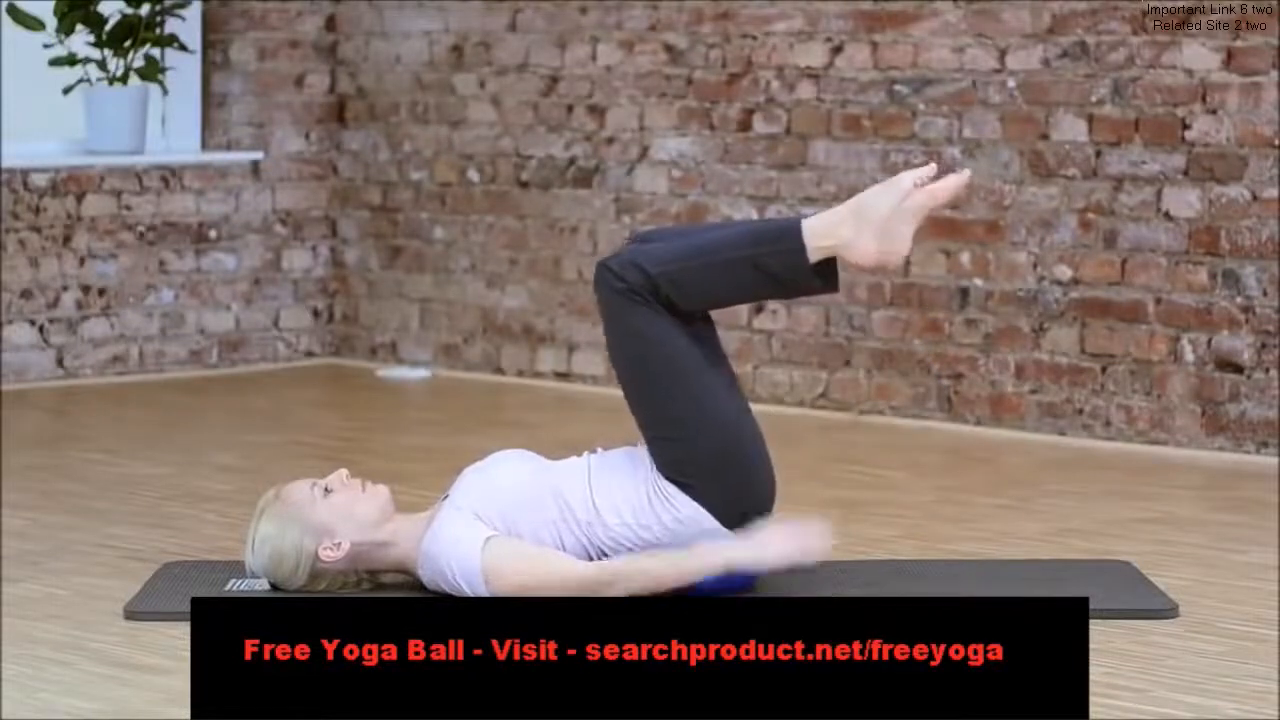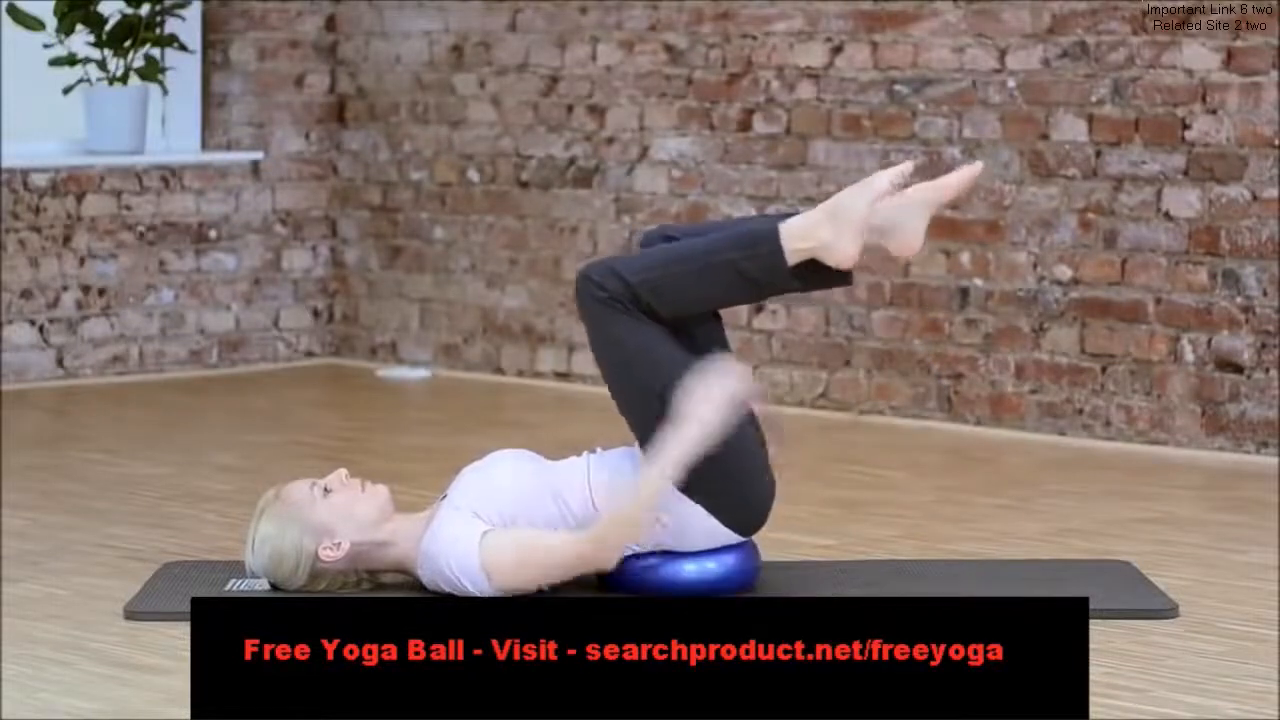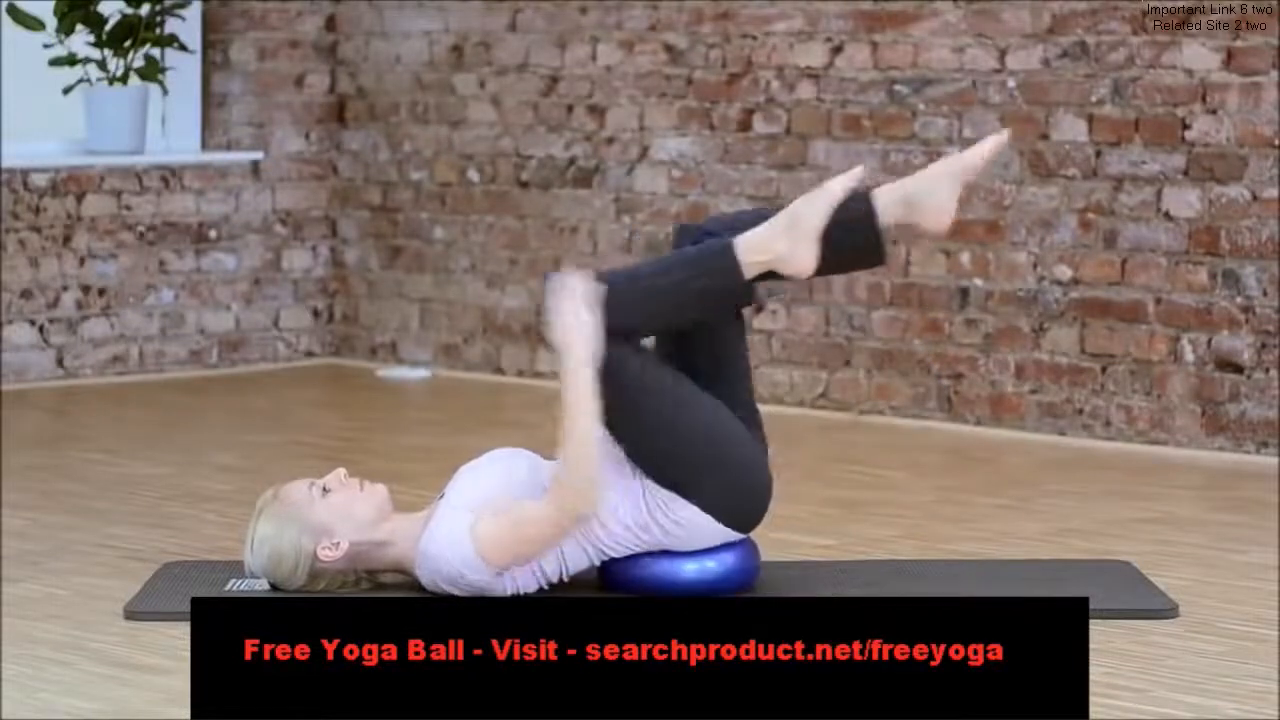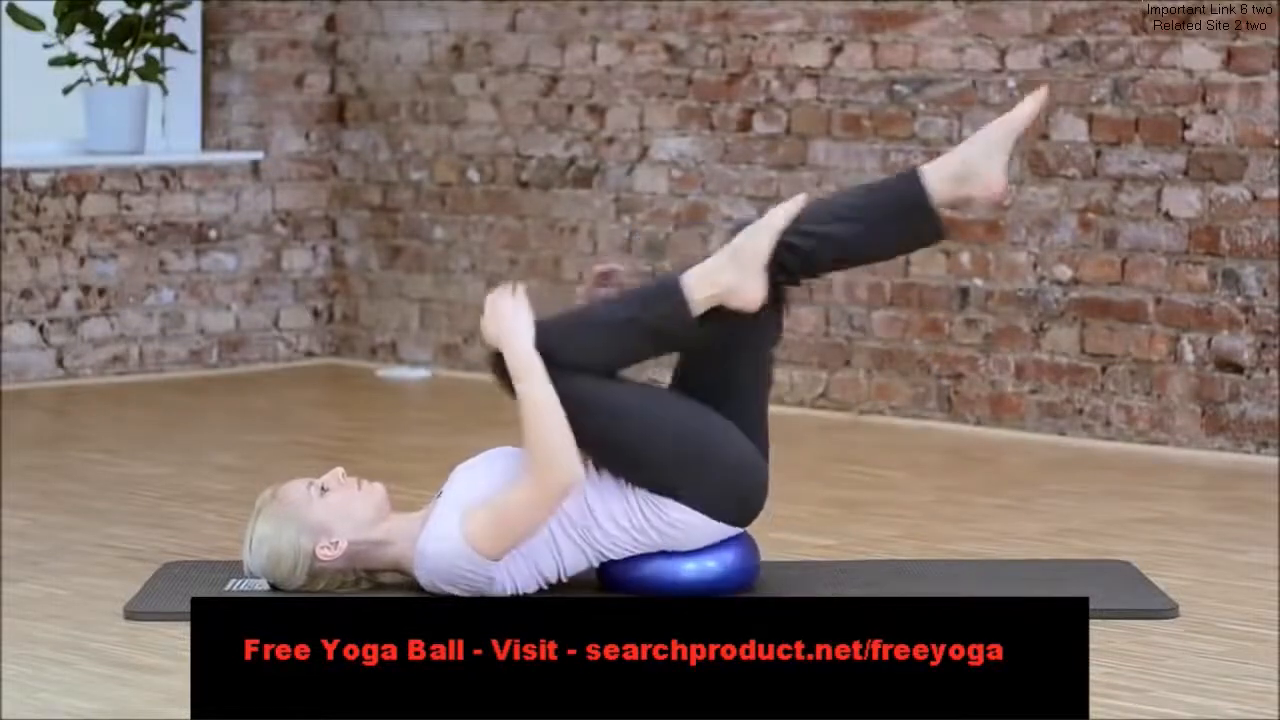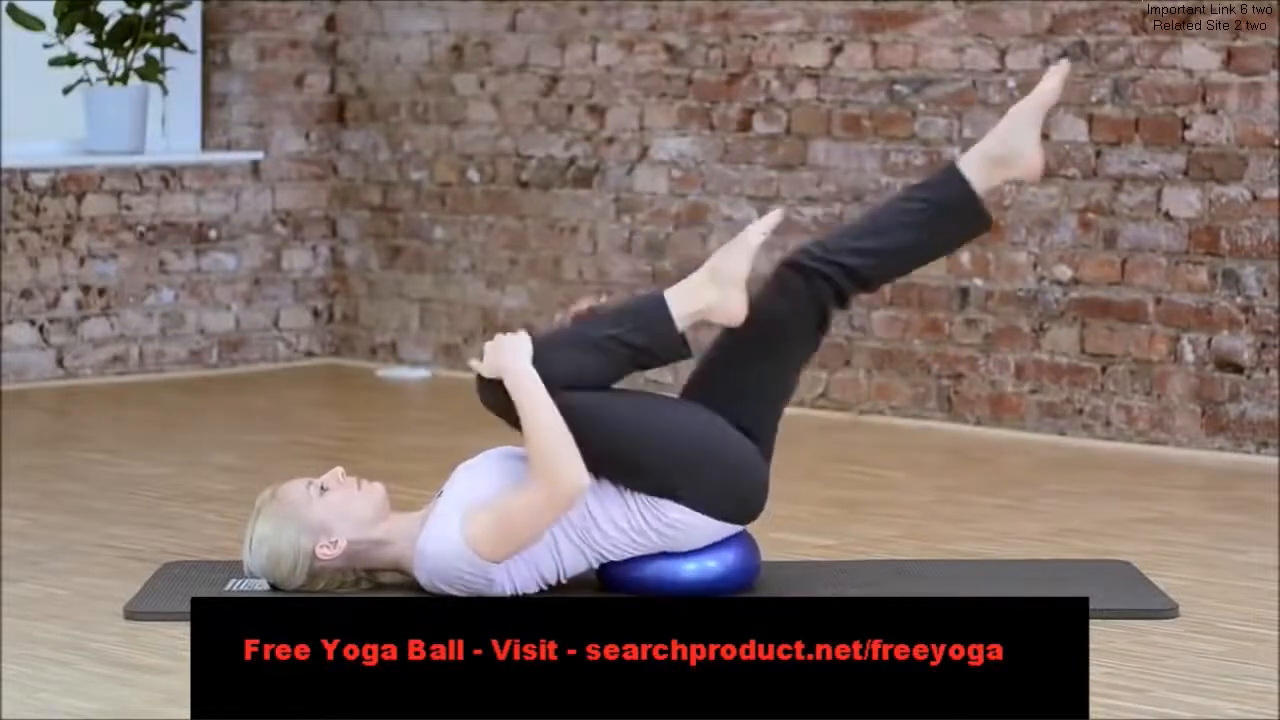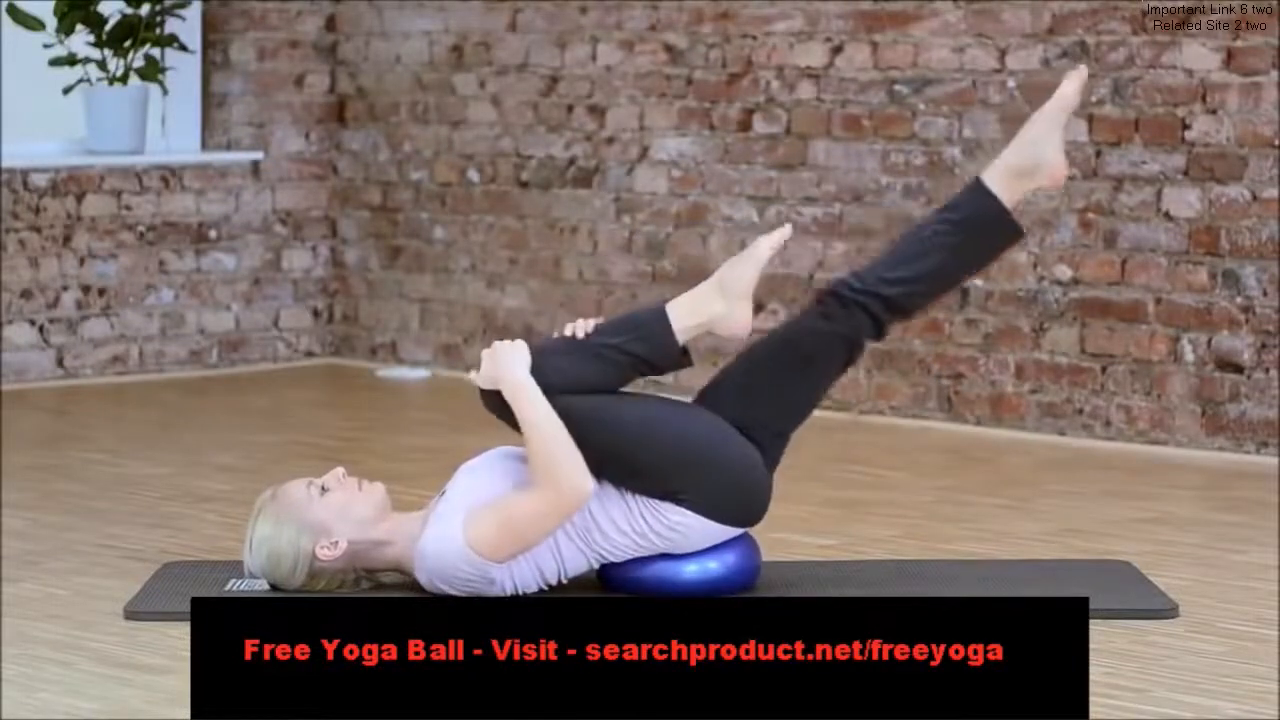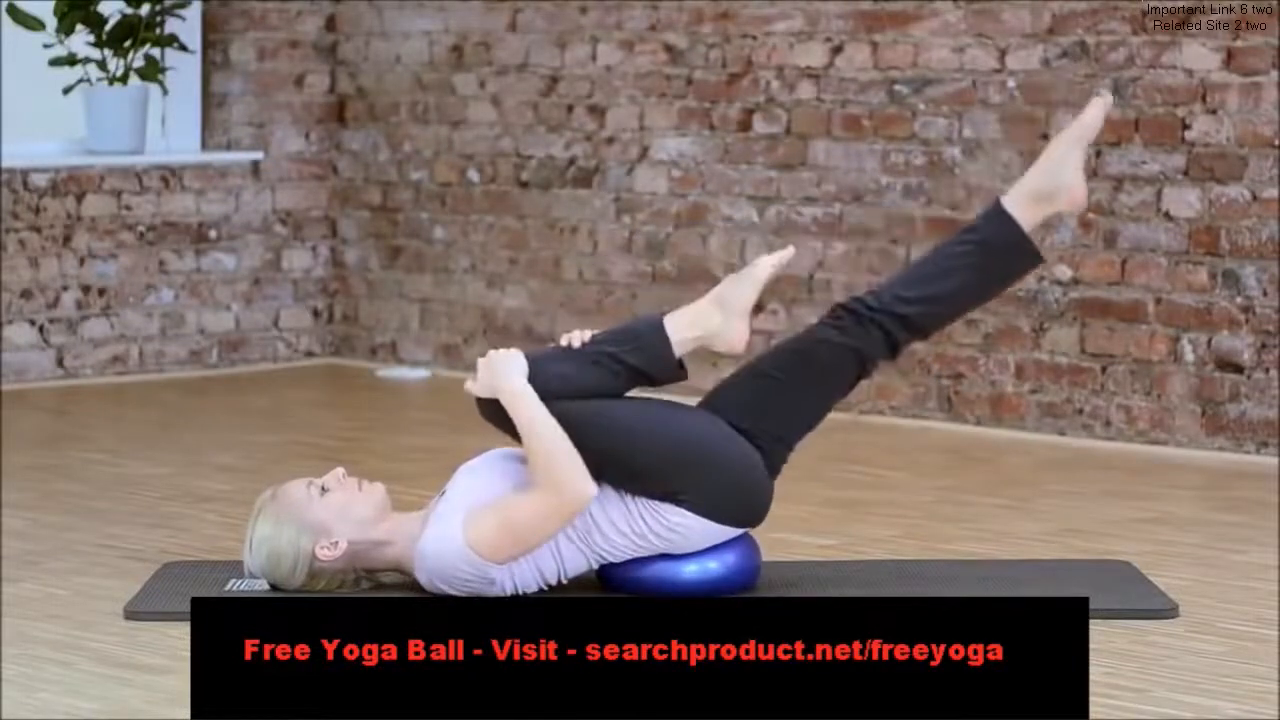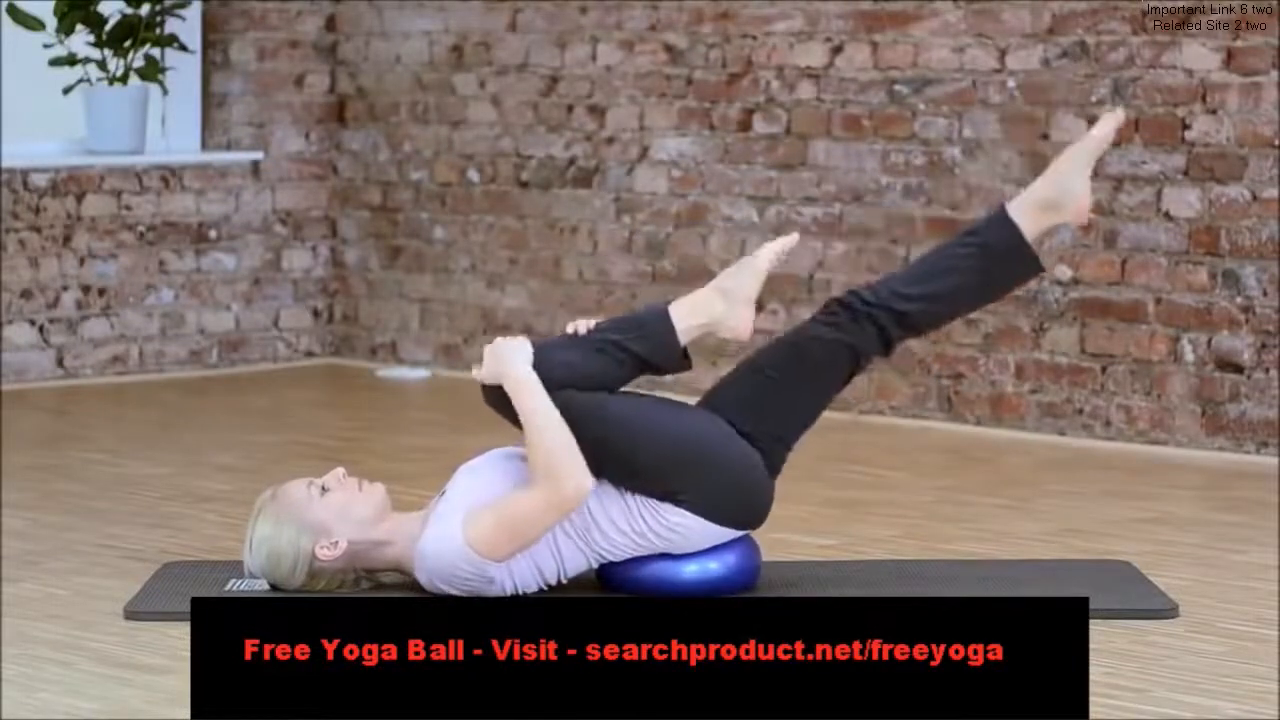
dt=0.2s
person 1, frame 1
left shoulder: (448, 521)
right shoulder: (450, 554)
right elbow: (601, 579)
right wrist: (741, 549)
left hip: (688, 491)
right hip: (713, 495)
left knee: (654, 255)
right knee: (626, 277)
left ankle: (836, 238)
right ankle: (833, 233)
person 1, frame 2
left shoulder: (448, 521)
right shoulder: (451, 555)
right elbow: (597, 547)
right wrist: (685, 430)
left hip: (691, 483)
right hip: (715, 493)
left knee: (667, 253)
right knee: (607, 286)
left ankle: (867, 226)
right ankle: (810, 237)
person 1, frame 3
left shoulder: (444, 522)
right shoulder: (451, 554)
right elbow: (578, 503)
right wrist: (580, 350)
left hip: (695, 483)
right hip: (714, 492)
left knee: (704, 244)
right knee: (578, 314)
left ankle: (907, 203)
right ankle: (764, 248)
person 1, frame 4
left shoulder: (439, 522)
right shoulder: (449, 553)
right elbow: (559, 476)
left wrist: (575, 332)
right wrist: (519, 344)
left hip: (699, 469)
right hip: (712, 485)
left knee: (773, 249)
right knee: (530, 344)
left ankle: (951, 179)
right ankle: (711, 287)
person 1, frame 5
left shoulder: (442, 521)
right shoulder: (447, 555)
right elbow: (565, 487)
left wrist: (558, 356)
right wrist: (520, 371)
left hip: (701, 468)
right hip: (713, 486)
left knee: (813, 273)
right knee: (511, 375)
left ankle: (990, 165)
right ankle: (697, 299)
person 1, frame 6
left shoulder: (444, 520)
right shoulder: (449, 556)
right elbow: (570, 491)
left wrist: (573, 365)
right wrist: (521, 382)
left hip: (706, 467)
right hip: (713, 486)
right knee: (511, 379)
left ankle: (1012, 177)
right ankle: (699, 310)
person 1, frame 7
left shoulder: (447, 523)
right shoulder: (448, 556)
right elbow: (568, 495)
left wrist: (575, 368)
right wrist: (515, 387)
left hip: (708, 470)
right hip: (714, 490)
right knee: (505, 385)
left ankle: (1032, 202)
right ankle: (696, 325)
person 1, frame 8
left shoulder: (447, 522)
right shoulder: (448, 557)
right elbow: (569, 491)
left wrist: (573, 361)
right wrist: (526, 375)
left hip: (705, 477)
right hip: (713, 493)
right knee: (509, 380)
left ankle: (1035, 211)
right ankle: (705, 312)
